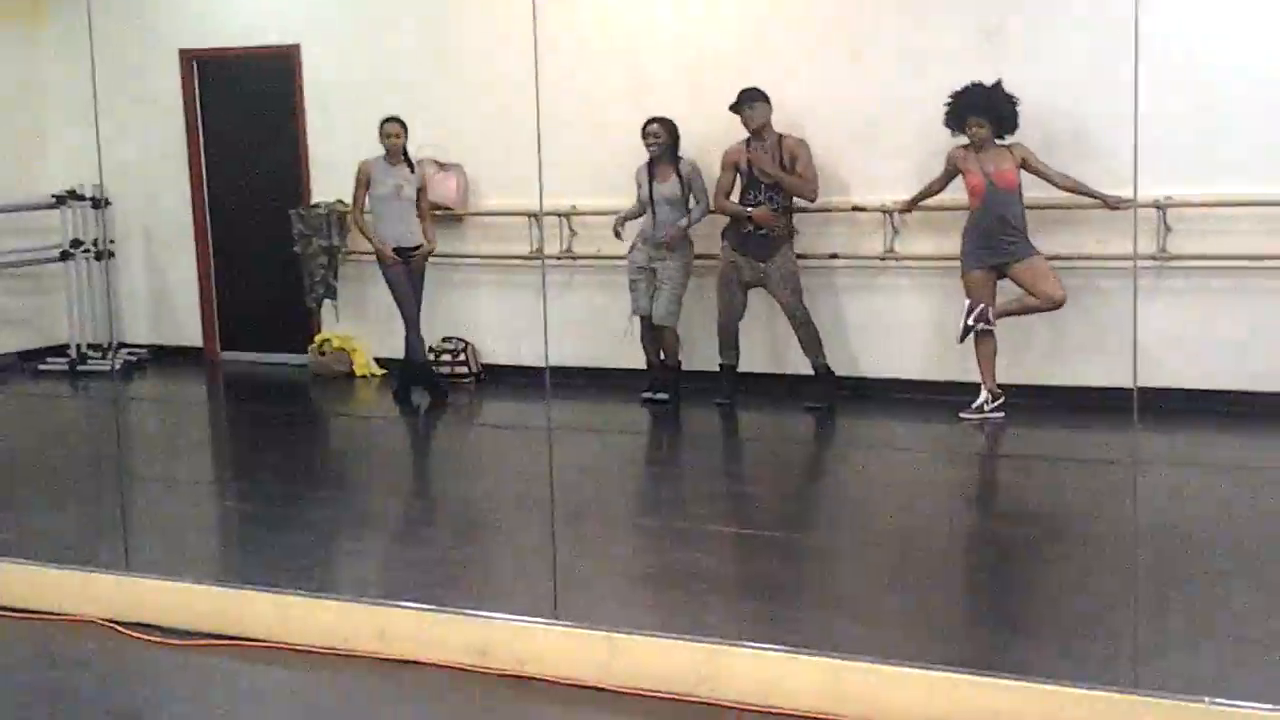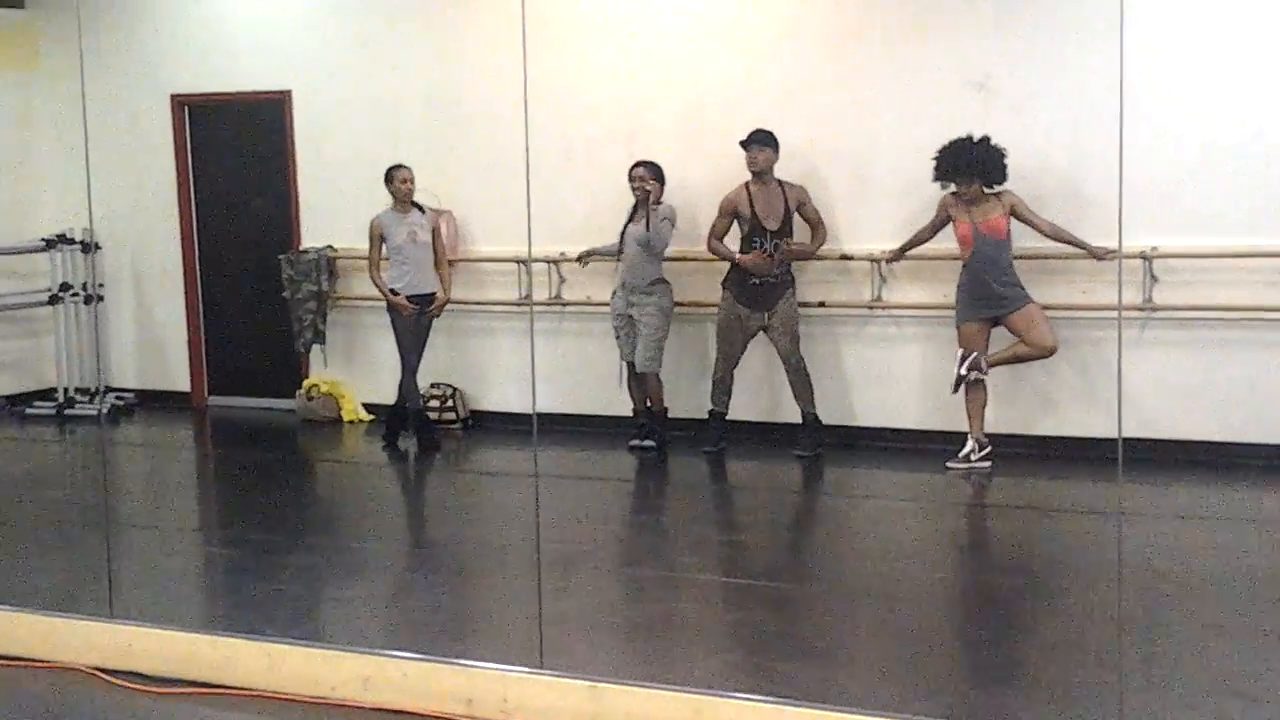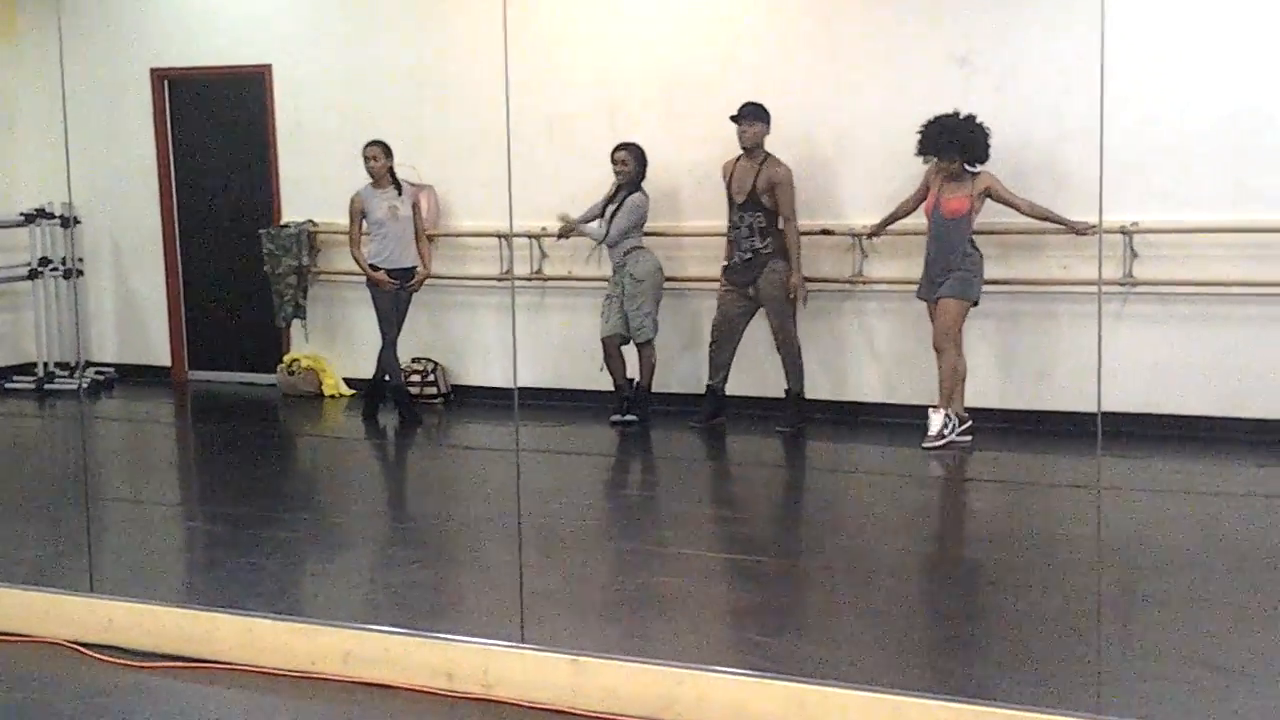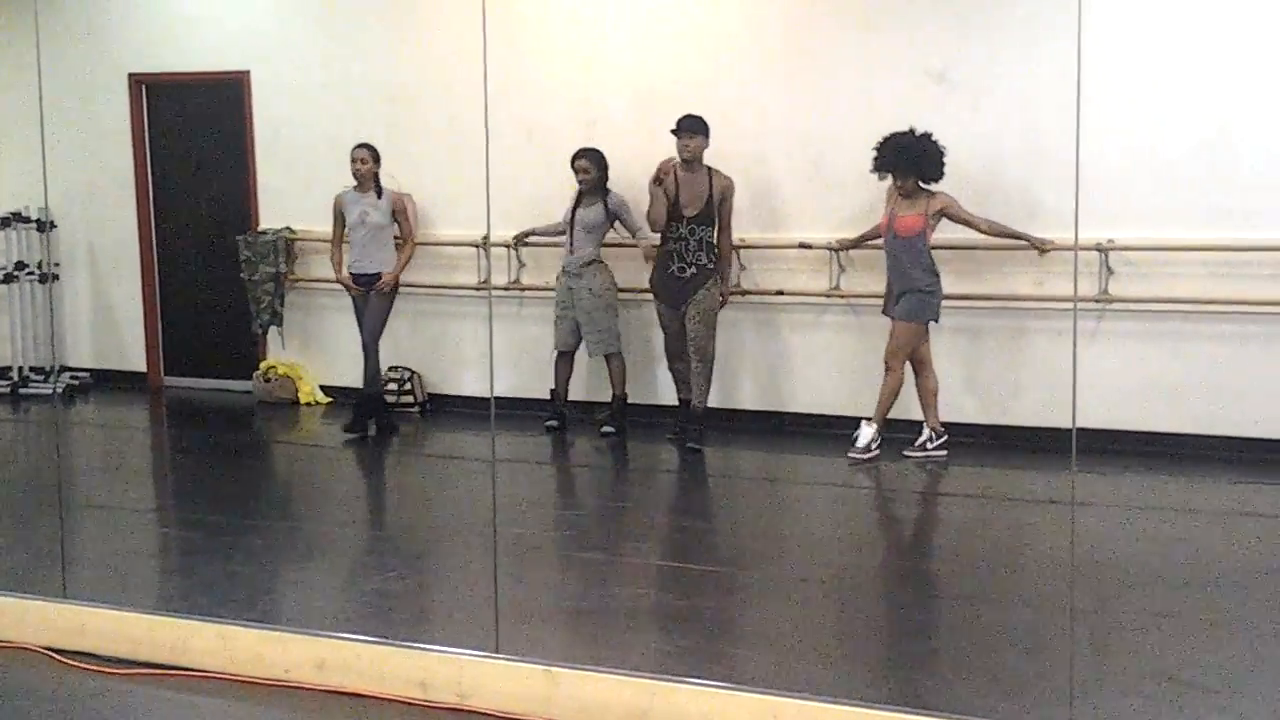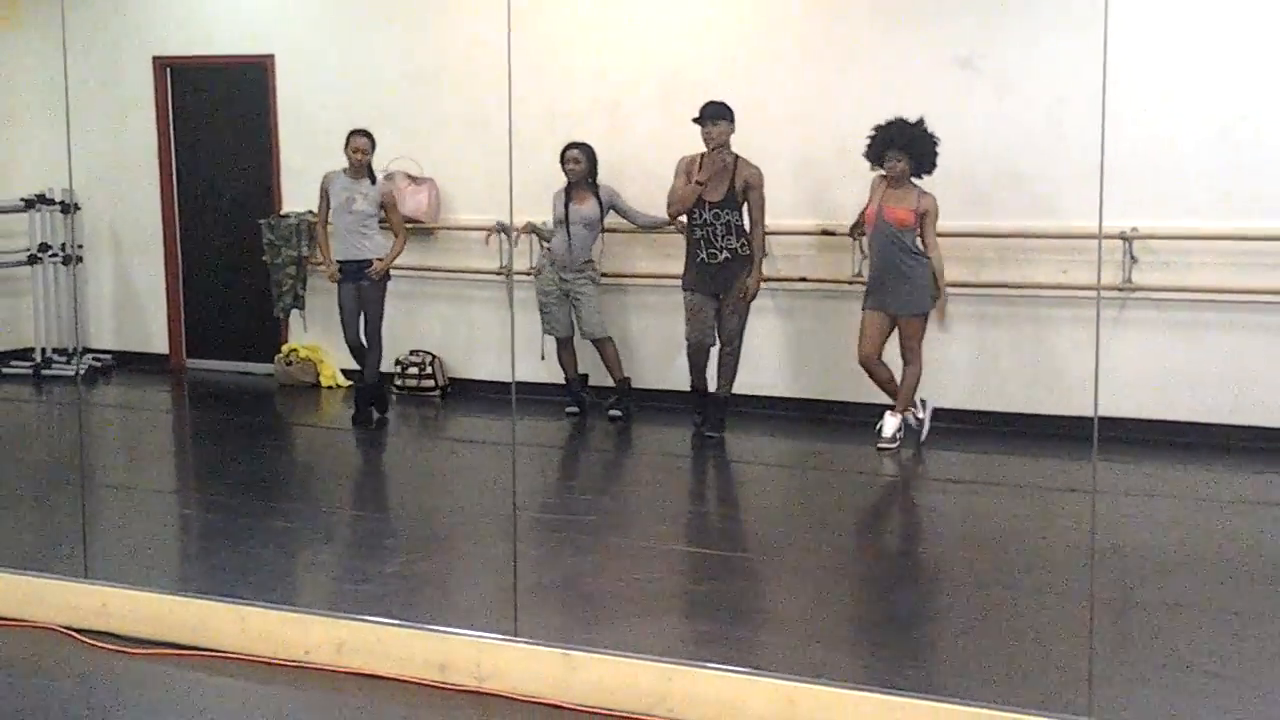
dt=1s
person 1, frame 1
left shoulder: (1016, 152)
right shoulder: (958, 157)
left elbow: (1057, 178)
right elbow: (938, 185)
left wrist: (1101, 197)
right wrist: (912, 202)
left hip: (1014, 243)
right hip: (978, 246)
left knee: (1054, 296)
right knee: (983, 326)
left ankle: (989, 313)
right ankle: (991, 395)
person 1, frame 2
left shoulder: (1005, 200)
right shoulder: (950, 204)
left elbow: (1045, 227)
right elbow: (929, 231)
left wrist: (1089, 248)
right wrist: (900, 251)
left hip: (1008, 291)
right hip: (971, 295)
left knee: (1046, 344)
right knee: (974, 374)
left ankle: (979, 363)
right ankle: (978, 445)
person 1, frame 3
left shoulder: (981, 181)
right shoulder: (933, 175)
left elbow: (1022, 205)
right elbow: (912, 203)
left wrist: (1068, 223)
right wrist: (881, 225)
left hip: (962, 270)
right hip: (934, 271)
left knee: (943, 342)
right knee: (950, 346)
left ankle: (941, 417)
right ankle: (958, 419)
person 1, frame 4
left shoulder: (937, 202)
right shoulder: (893, 195)
left elbow: (980, 224)
left wrist: (1028, 238)
right wrist: (855, 241)
left hip: (919, 291)
right hip: (898, 291)
left knee: (893, 361)
right knee: (920, 362)
left ankle: (871, 431)
right ankle: (934, 434)
person 1, frame 5
left shoulder: (924, 201)
right shoulder: (878, 186)
left elbow: (932, 250)
left wrist: (942, 295)
right wrist: (858, 227)
left hip: (913, 286)
right hip: (879, 286)
left knee: (911, 356)
right knee: (867, 356)
left ankle: (895, 419)
right ankle: (911, 406)
person 2, frame 1
left shoulder: (794, 147)
right shoulder: (734, 154)
left elbow: (810, 192)
right elbow: (719, 201)
left wrist: (771, 169)
right wrist: (751, 212)
left hip: (777, 244)
right hip: (737, 245)
left knee: (796, 311)
right knee: (728, 315)
left ankle: (823, 377)
right ankle: (728, 378)
person 2, frame 2
left shoulder: (795, 193)
right shoulder: (735, 199)
left elbow: (819, 226)
right elbow: (713, 240)
left wrist: (812, 248)
right wrist: (738, 258)
left hip: (780, 290)
right hip: (740, 290)
left knee: (792, 358)
right knee: (726, 360)
left ankle: (811, 426)
right ankle: (717, 424)
person 2, frame 3
left shoulder: (777, 171)
right shoulder: (729, 168)
left elbow: (789, 222)
left wrist: (795, 271)
right wrist: (727, 262)
left hip: (770, 264)
right hip: (738, 265)
left knee: (784, 335)
right knee: (721, 333)
left ankle: (795, 403)
right ankle: (714, 400)
person 2, frame 4
left shoulder: (722, 184)
right shoulder: (662, 179)
left elbow: (724, 234)
right elbow: (656, 225)
left wrist: (725, 279)
right wrist: (660, 183)
left hip: (703, 278)
right hip: (667, 276)
left knee: (701, 348)
right knee: (675, 348)
left ankle: (696, 421)
right ankle: (685, 411)
person 2, frame 5
left shoulder: (748, 173)
right shoulder: (688, 165)
left elbow: (757, 225)
right elbow: (673, 210)
left wrist: (756, 271)
right wrist: (703, 176)
left hip: (736, 266)
right hip: (699, 266)
left knee: (730, 340)
right knee: (698, 338)
left ankle: (719, 407)
right ankle: (699, 392)
person 3, frame 1
left shoulder: (416, 173)
right shoulder: (368, 168)
right elbow: (357, 213)
left wrist: (430, 242)
right wrist: (377, 245)
left hip: (415, 250)
right hip: (389, 252)
left knee: (413, 317)
right knee: (410, 316)
left ankle: (405, 382)
right ankle: (429, 380)
person 3, frame 2
left shoulder: (429, 217)
right shoulder: (381, 223)
left elbow: (441, 261)
right elbow: (373, 268)
left wrist: (445, 292)
right wrist: (391, 297)
left hip: (428, 298)
right hip: (401, 300)
left knee: (412, 365)
right knee: (409, 365)
left ankle: (394, 426)
right ankle: (423, 429)
person 3, frame 3
left shoulder: (409, 193)
right shoulder: (361, 199)
left elbow: (421, 236)
right elbow: (354, 245)
left wrist: (425, 268)
right wrist: (371, 273)
left hip: (407, 273)
right hip: (381, 274)
left knee: (391, 338)
right knee: (390, 338)
left ankle: (374, 395)
right ankle: (404, 402)
person 3, frame 4
left shoulder: (391, 200)
right shoulder: (342, 200)
left elbow: (408, 241)
right elbow: (336, 244)
left wrist: (395, 274)
right wrist: (339, 273)
left hip: (382, 280)
right hip: (356, 280)
left knee: (370, 341)
right knee: (367, 345)
left ankle: (363, 411)
right ankle: (380, 413)
person 3, frame 5
left shoulder: (380, 191)
right shoulder: (330, 181)
left elbow: (400, 234)
right elbow: (321, 225)
left wrist: (387, 262)
right wrist: (328, 262)
left hip: (371, 267)
right hip: (344, 268)
left knee: (372, 335)
right knee: (351, 337)
left ankle: (365, 401)
right ankle: (374, 385)
person 4, frame 1
left shoulder: (687, 168)
right shoulder: (642, 171)
left elbow: (704, 205)
left wrist: (682, 225)
right wrist: (624, 216)
left hip: (675, 252)
right hip: (642, 249)
left knee: (664, 319)
right knee: (645, 317)
left ankle: (671, 378)
right ankle: (655, 376)
person 4, frame 2
left shoulder: (665, 211)
right shoulder: (632, 212)
left elbow: (658, 245)
left wrist: (654, 205)
right wrist: (594, 251)
left hip: (653, 296)
right hip: (624, 295)
left knee: (646, 366)
right knee: (631, 364)
left ankle: (658, 427)
right ankle: (641, 424)
person 4, frame 3
left shoulder: (636, 199)
right shoulder: (617, 190)
left elbow: (609, 236)
right elbow: (599, 208)
left wrist: (577, 227)
right wrist: (574, 225)
left hip: (639, 268)
right hip: (620, 272)
left knee: (643, 338)
right knee: (609, 339)
left ankle: (641, 401)
right ankle: (624, 397)
person 4, frame 4
left shoulder: (612, 201)
right shoulder: (577, 197)
left elbow: (636, 231)
right wrist: (530, 231)
left hip: (593, 277)
right hip: (566, 277)
left knee: (609, 345)
right knee: (565, 345)
left ankle: (618, 408)
right ankle: (559, 406)
person 4, frame 5
left shoulder: (605, 194)
right shoulder: (559, 196)
left elbow: (636, 218)
right elbow: (551, 235)
left wrist: (669, 220)
right wrist: (535, 229)
left hip: (583, 272)
right hip: (550, 269)
left knee: (597, 332)
right knee: (561, 334)
left ankle: (622, 391)
right ankle: (575, 391)
